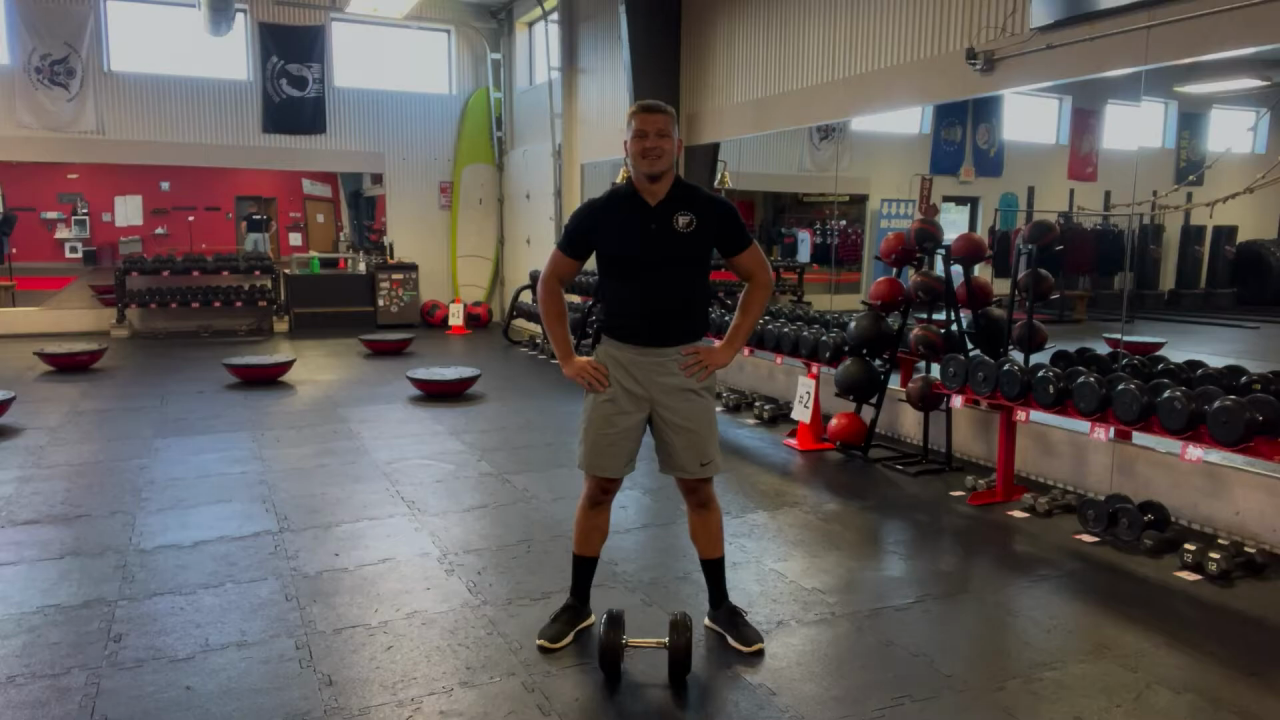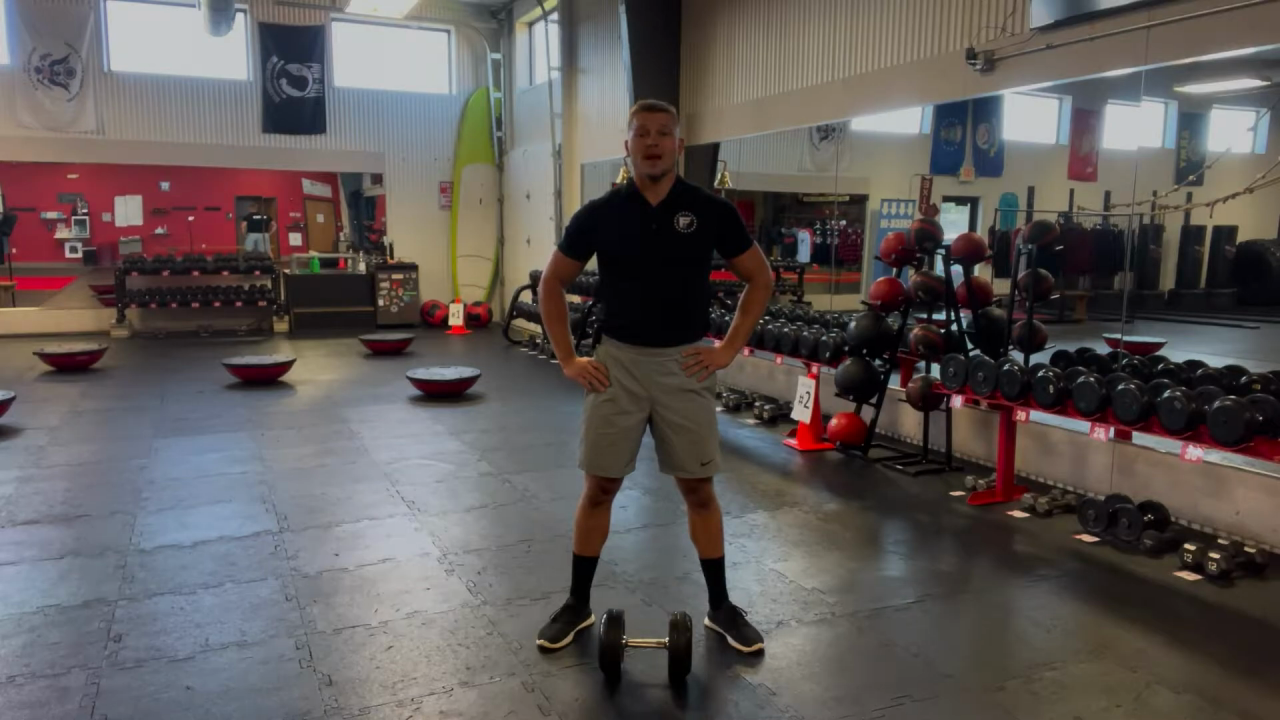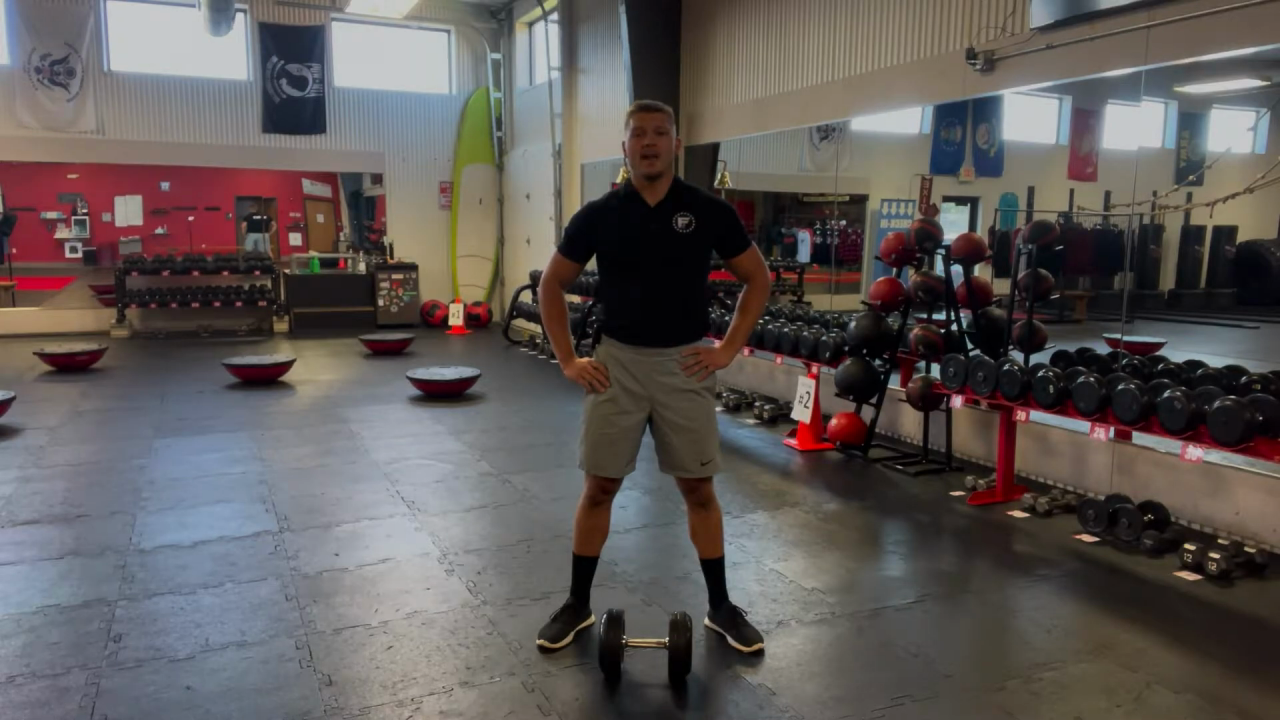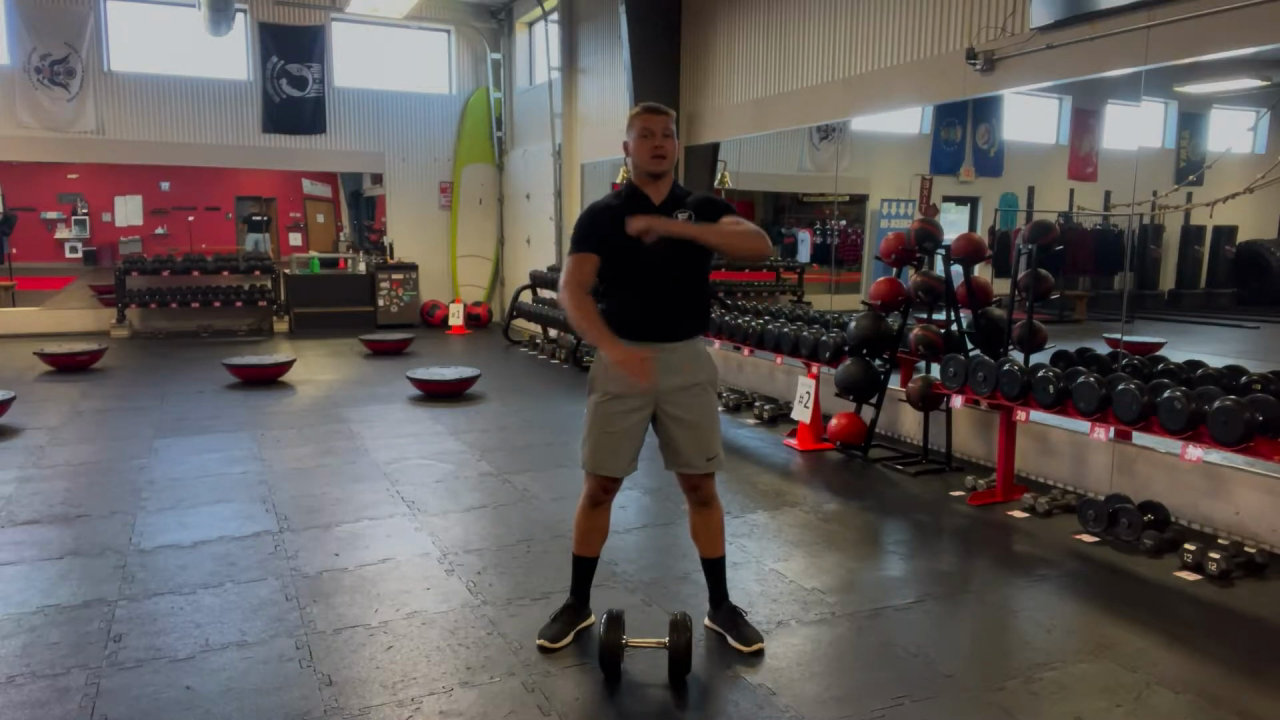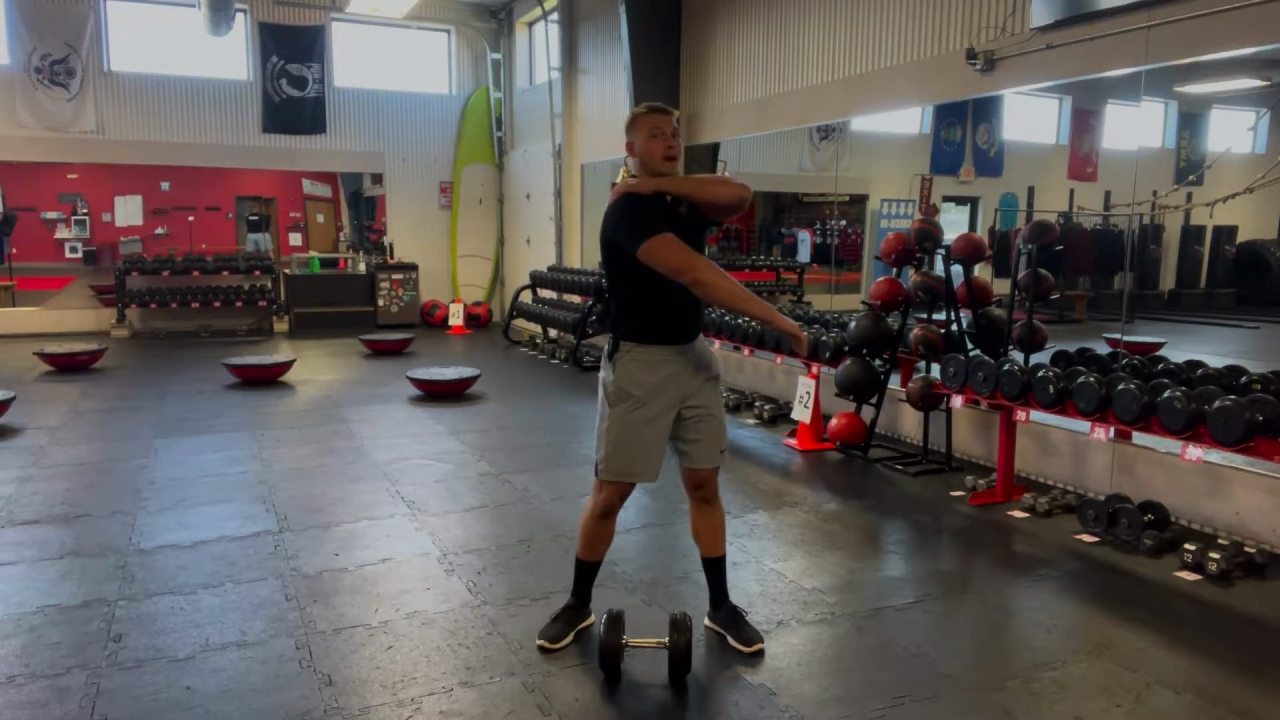
dt=1s
person 1, frame 1
left shoulder: (709, 209)
right shoulder: (598, 213)
left elbow: (760, 278)
right elbow: (551, 282)
left wrist: (728, 347)
right wrist: (567, 357)
left hip: (684, 365)
right hip: (617, 363)
left knee: (698, 488)
right knee: (599, 486)
left ankle: (720, 606)
right ankle: (577, 604)
person 1, frame 2
left shoulder: (710, 210)
right shoulder: (600, 213)
left elbow: (760, 279)
right elbow: (552, 283)
left wrist: (729, 348)
right wrist: (568, 358)
left hip: (685, 364)
right hip: (618, 362)
left knee: (698, 488)
right knee: (599, 487)
left ankle: (720, 607)
right ankle: (577, 604)
person 1, frame 3
left shoulder: (709, 211)
right shoulder: (599, 215)
left elbow: (758, 279)
right elbow: (552, 284)
left wrist: (729, 348)
right wrist: (568, 359)
left hip: (684, 364)
right hip: (617, 363)
left knee: (699, 488)
right knee: (599, 487)
left ankle: (720, 606)
right ankle: (577, 604)
person 1, frame 4
left shoulder: (702, 210)
right shoulder: (602, 215)
left elbow: (758, 246)
right elbow: (572, 288)
left wrist: (680, 228)
right wrist: (609, 344)
left hip: (686, 365)
right hip: (622, 362)
left knee: (701, 487)
right knee: (599, 486)
left ankle: (720, 605)
right ankle: (577, 604)
person 1, frame 5
left shoulder: (685, 200)
right shoulder: (630, 211)
left elbow: (739, 196)
right elbow: (694, 273)
left wrist: (662, 184)
right wrist: (776, 318)
left hip: (693, 358)
right hip: (639, 364)
left knee: (704, 485)
right knee: (610, 493)
left ankle: (720, 606)
right ankle: (578, 604)
